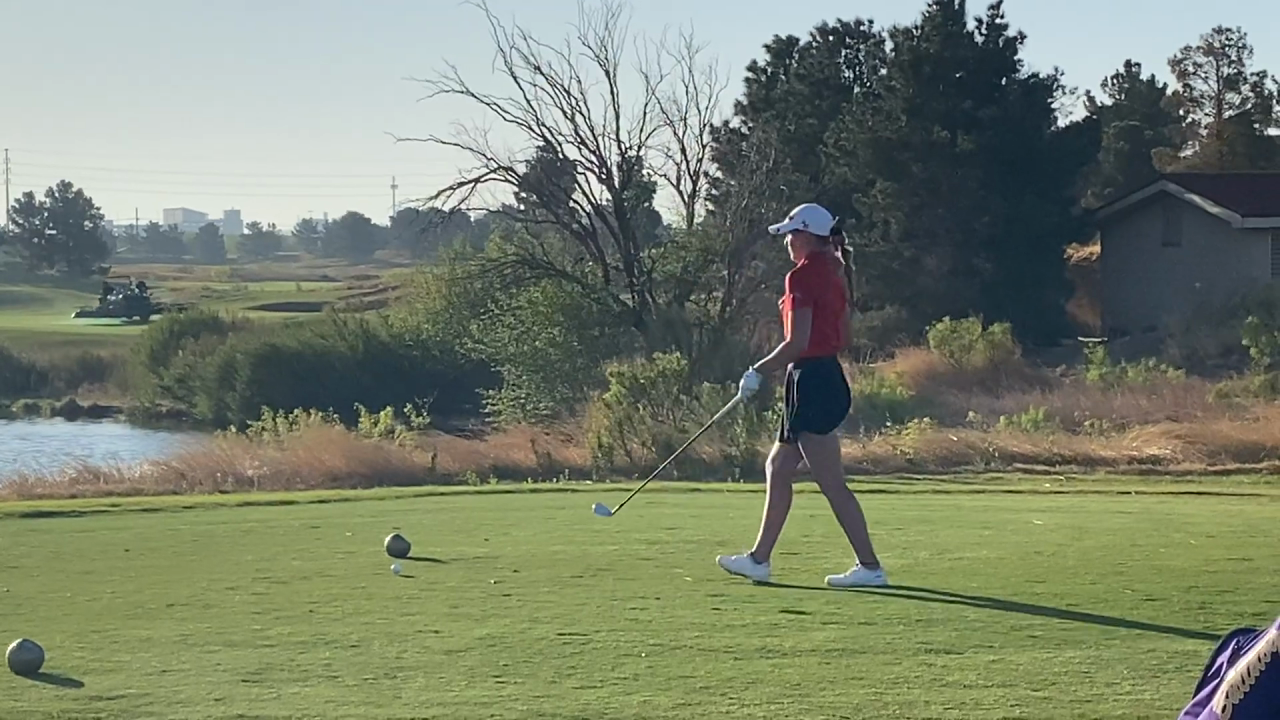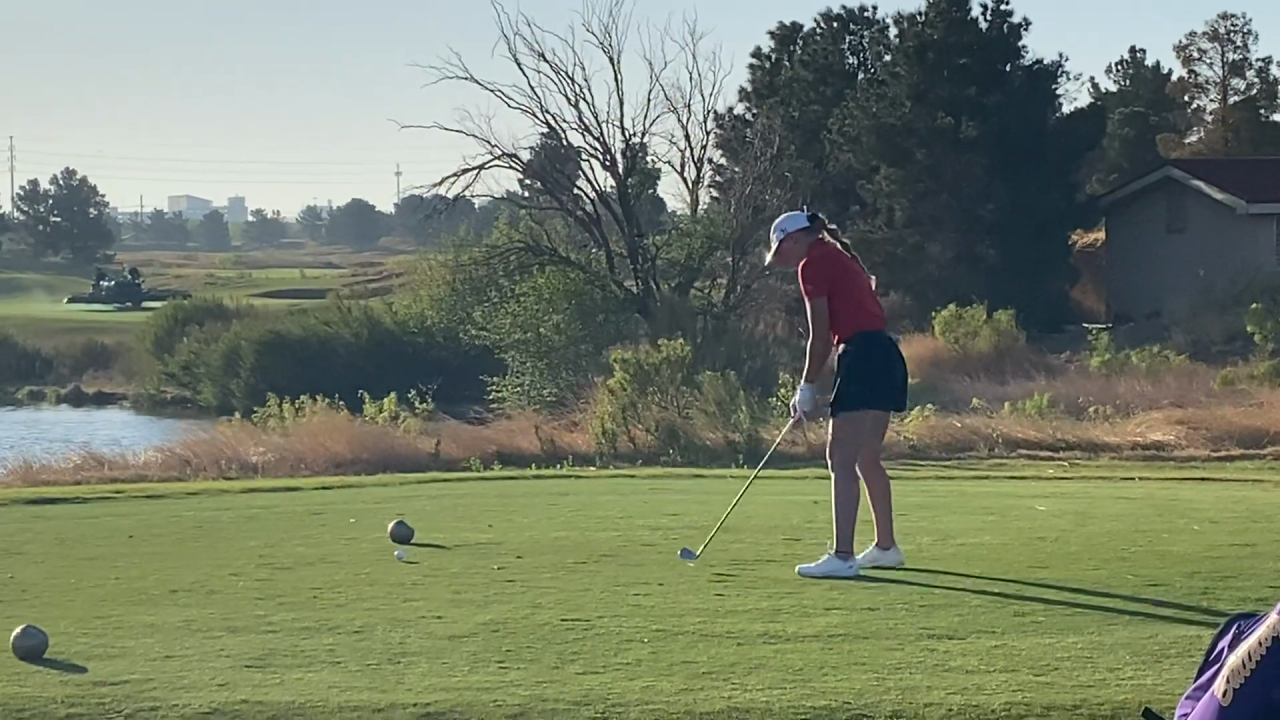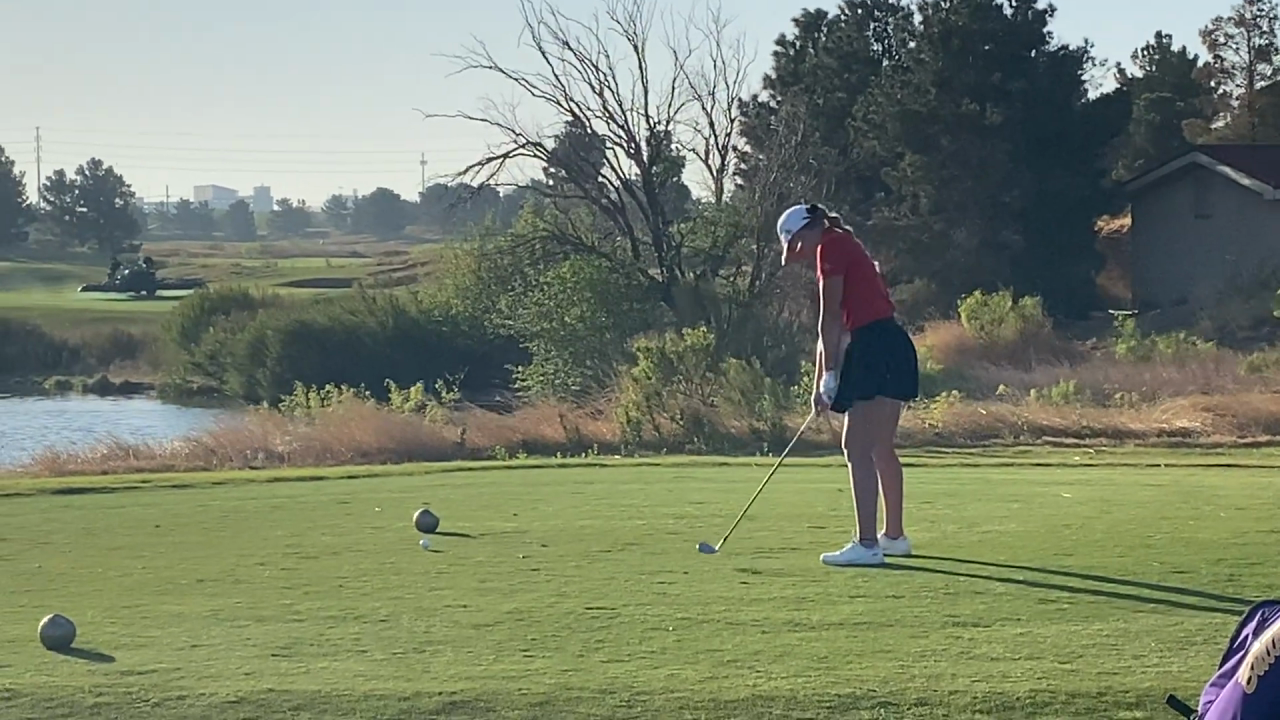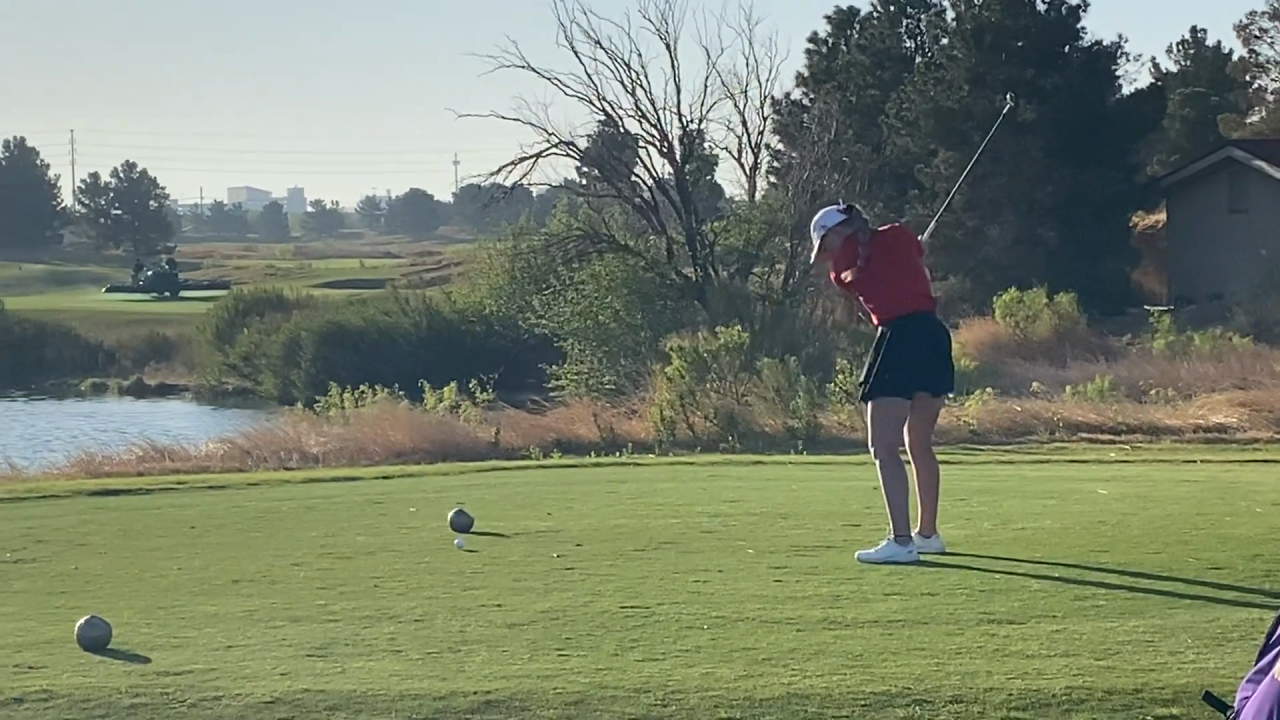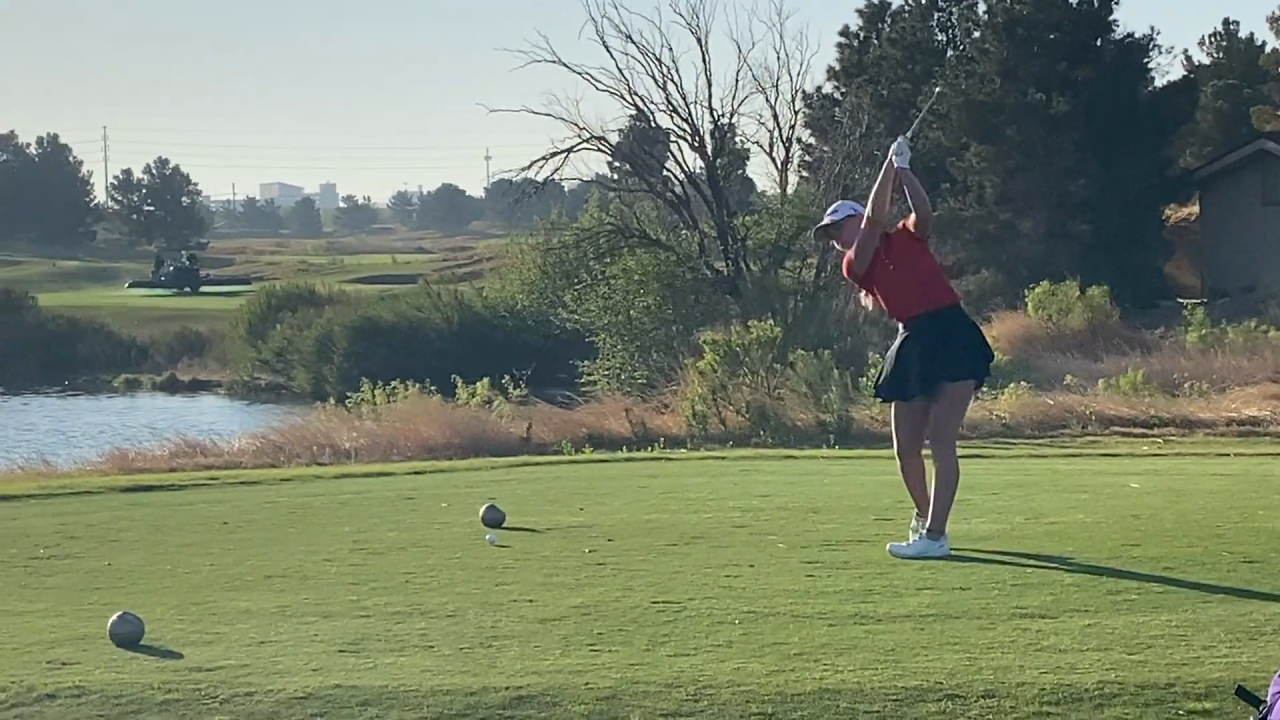
dt=1s
person 1, frame 1
left shoulder: (801, 276)
right shoulder: (835, 276)
left elbow: (797, 343)
right elbow: (843, 335)
left wrist: (757, 371)
left hip: (813, 382)
right hip: (828, 378)
left knee: (830, 482)
right knee: (778, 470)
left ankle: (869, 566)
right ankle: (760, 558)
person 1, frame 2
left shoulder: (812, 264)
right shoulder: (837, 257)
left elbow: (820, 336)
left wrist: (806, 388)
right wrist: (812, 388)
left hip: (863, 359)
right hip: (885, 357)
left knee: (841, 460)
right knee: (867, 459)
left ankle: (842, 556)
right ankle: (886, 545)
person 1, frame 3
left shoulder: (832, 247)
right shoulder: (838, 251)
left elbow: (831, 320)
right elbow: (829, 328)
left wrist: (830, 375)
right wrist: (820, 383)
left hip: (876, 348)
right hip: (887, 348)
left knee: (857, 448)
right knee: (881, 449)
left ankle: (867, 544)
right ankle: (894, 536)
person 1, frame 4
left shoulder: (841, 270)
right shoulder: (899, 234)
right elbow: (924, 279)
left hip: (899, 342)
right hip: (934, 336)
left knee: (884, 448)
right knee: (920, 445)
left ankle: (901, 541)
right ankle: (927, 533)
person 1, frame 5
left shoulder: (907, 237)
right shoulder: (855, 267)
left elbow: (922, 211)
right elbow: (874, 222)
left wrist: (901, 171)
right wrist: (889, 170)
left hip: (954, 335)
right hip: (915, 347)
left knee: (940, 439)
right knee: (905, 449)
left ankle: (934, 534)
right ankle: (926, 514)
